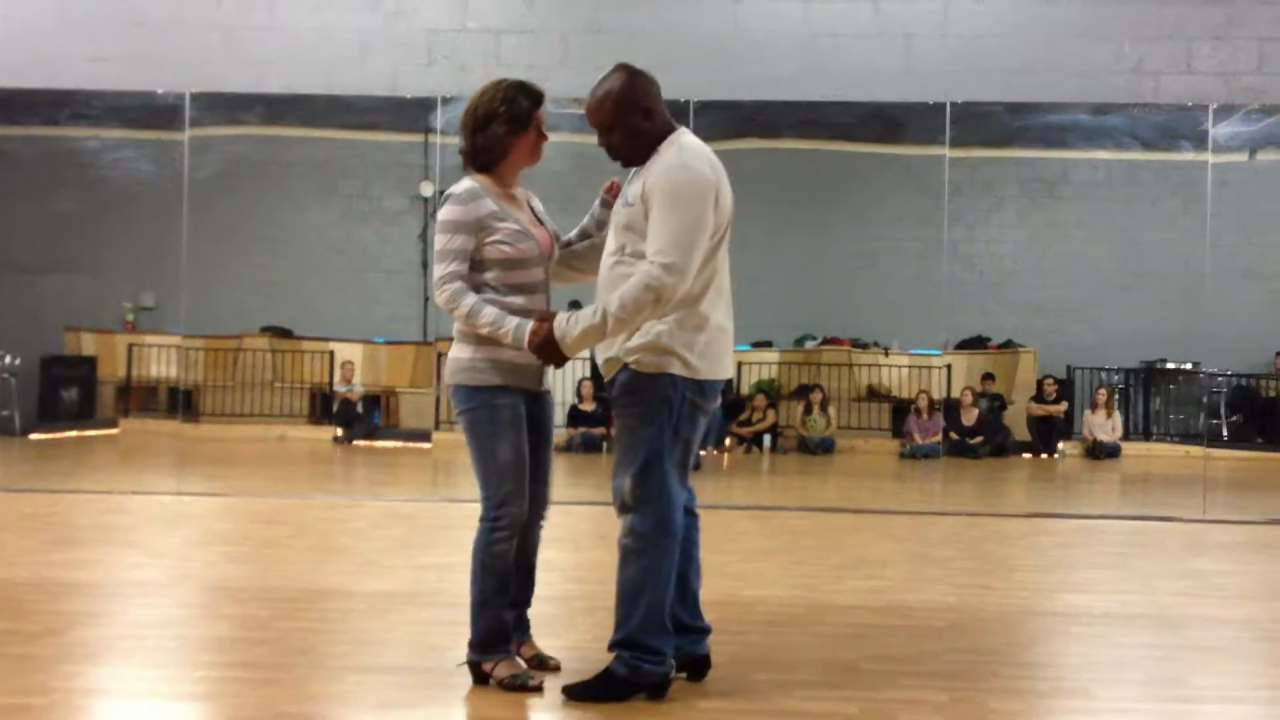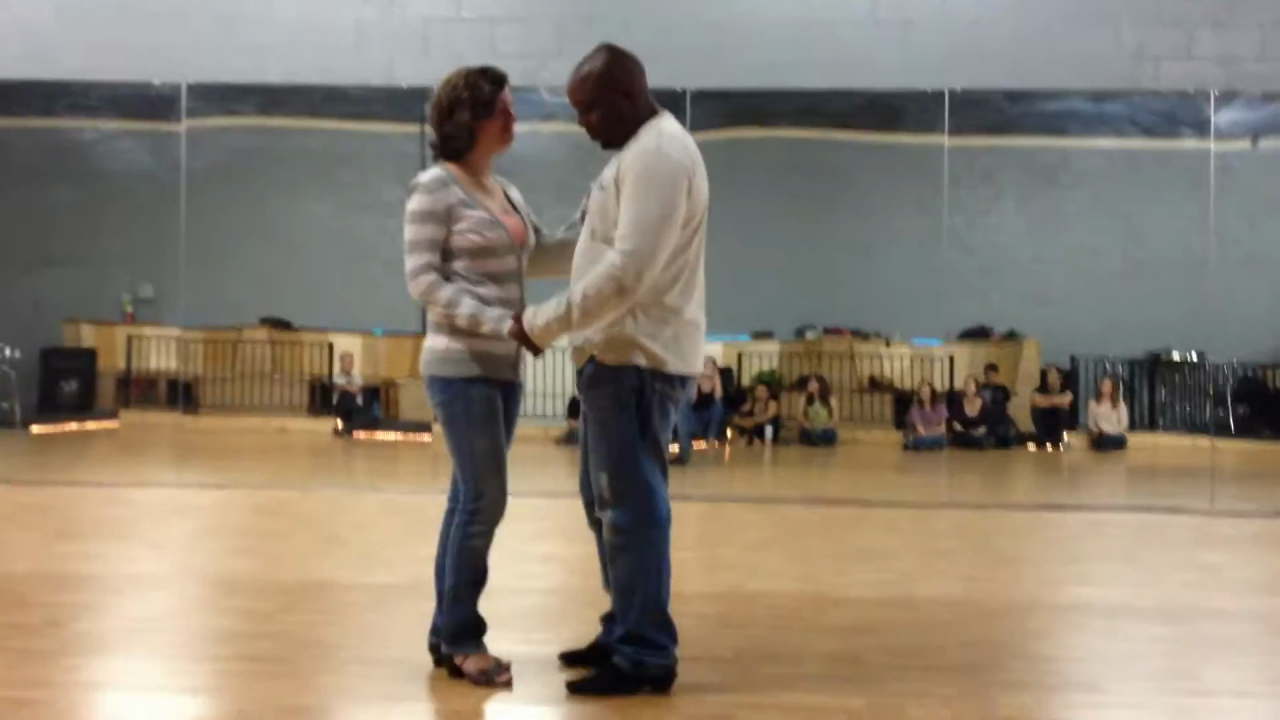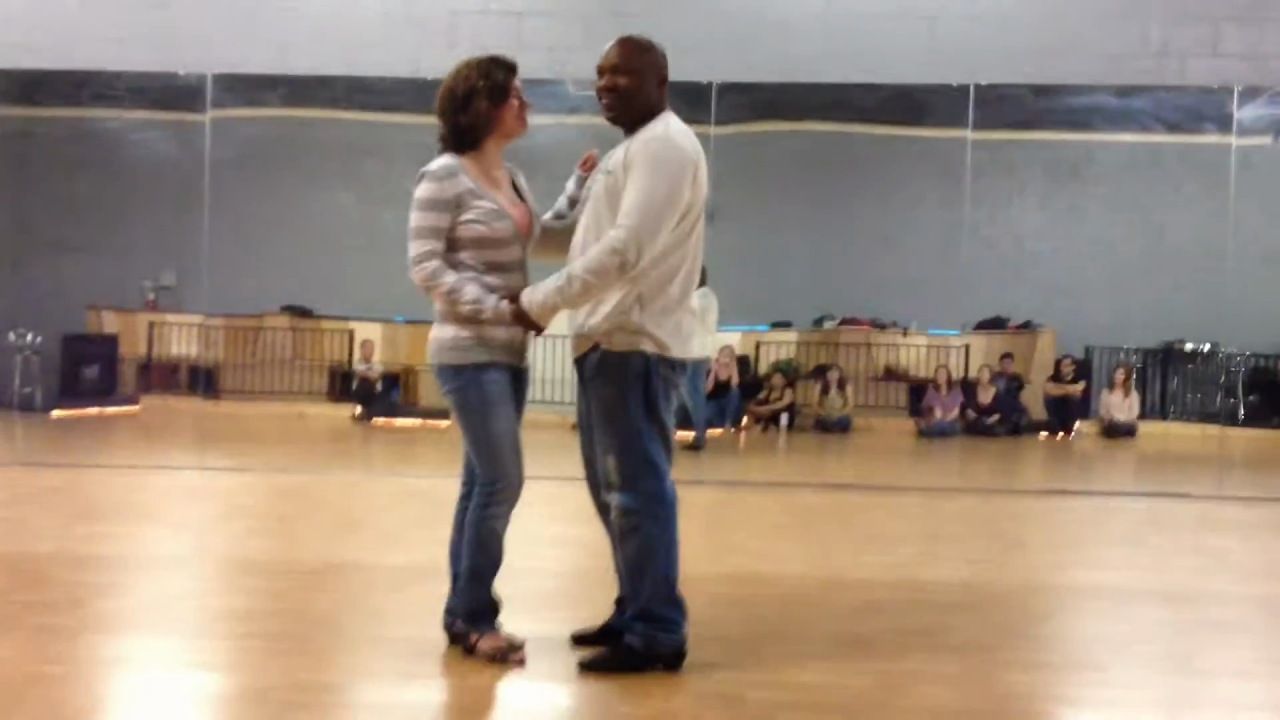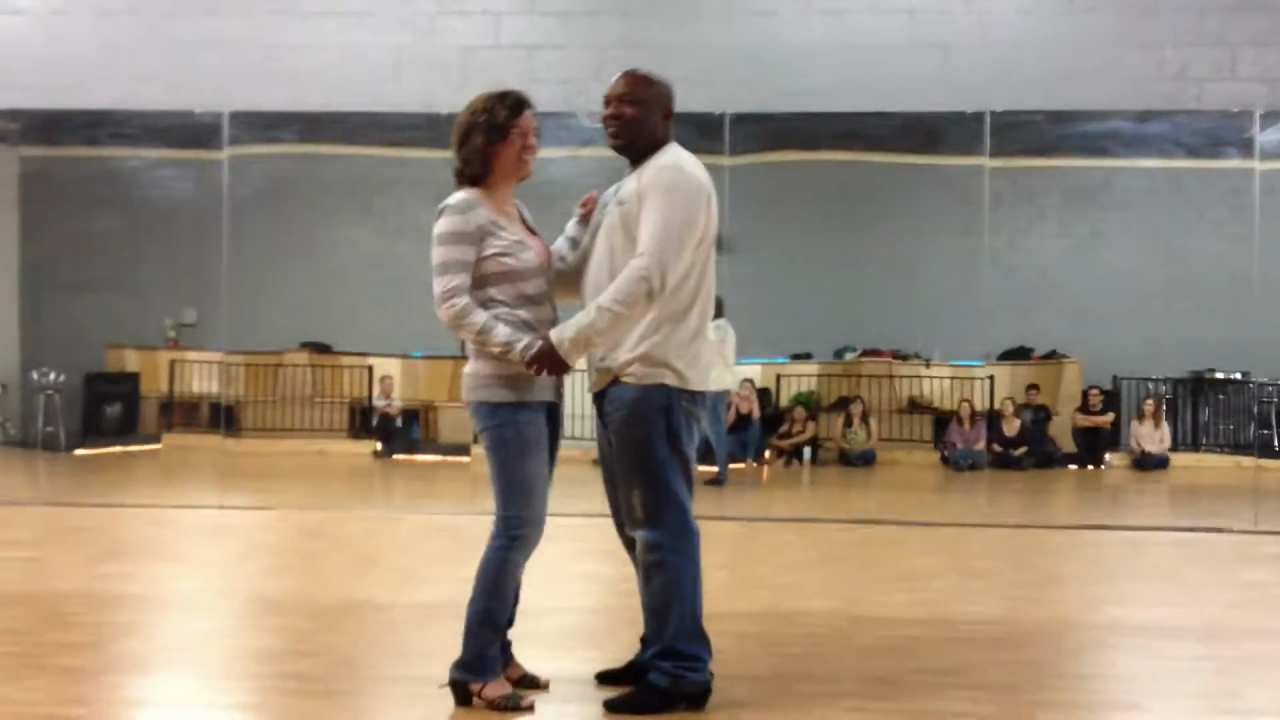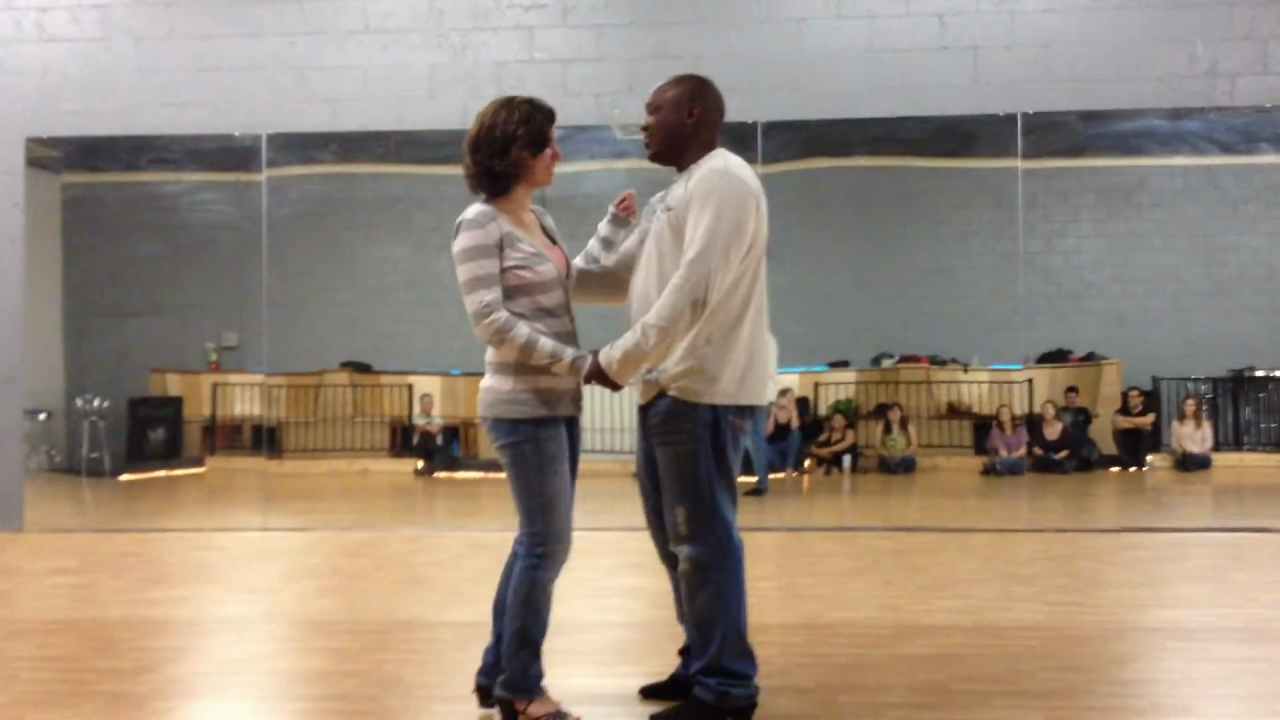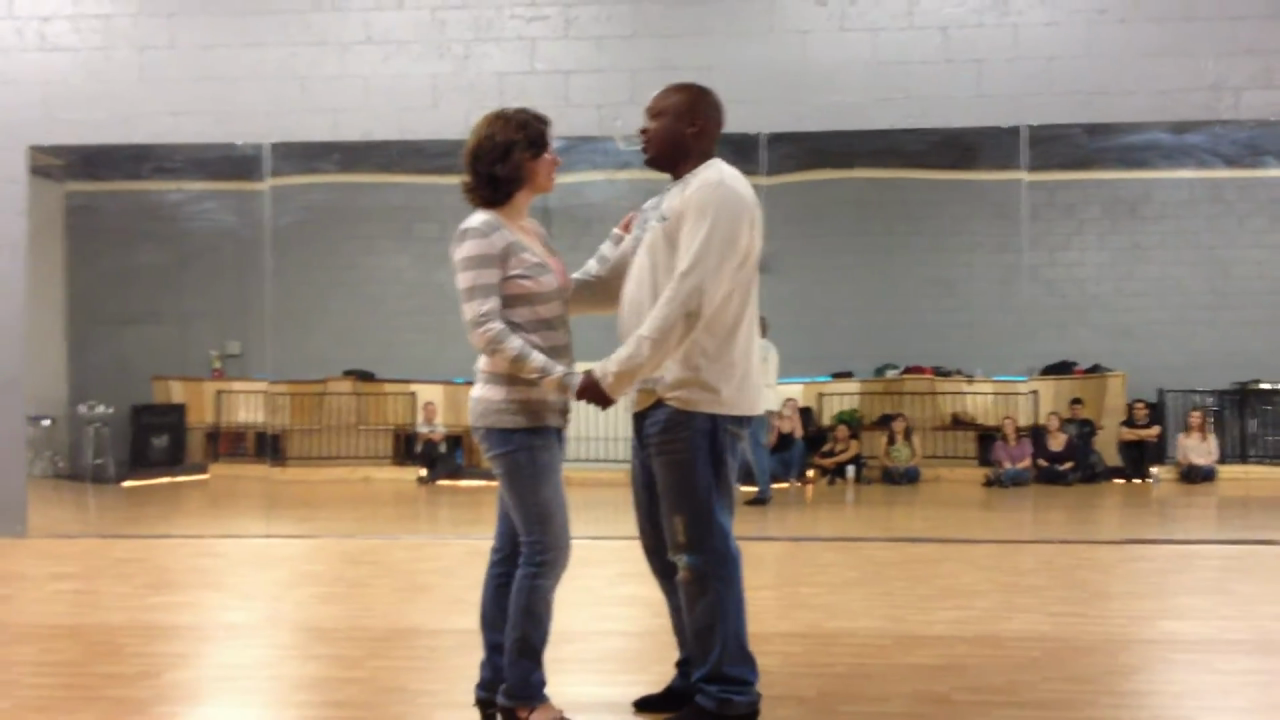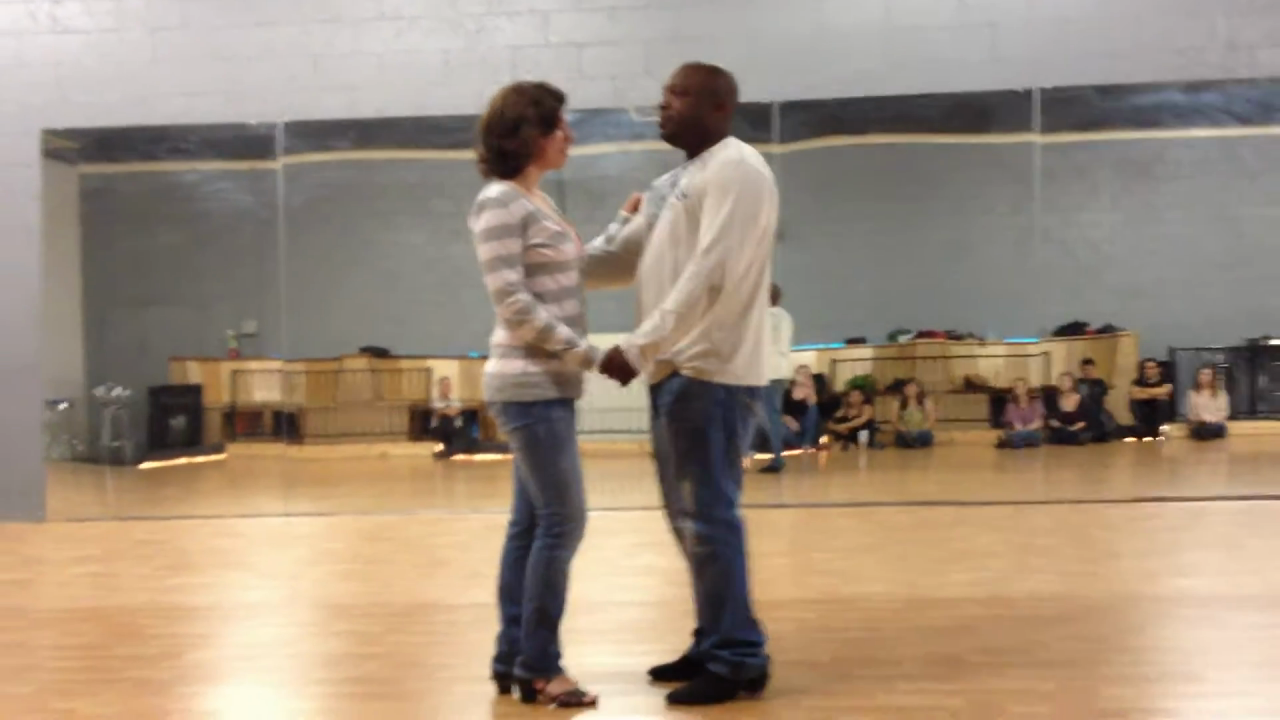
dt=0.7s
person 1, frame 1
left shoulder: (682, 168)
right shoulder: (659, 168)
left elbow: (663, 279)
left wrist: (570, 332)
right wrist: (573, 330)
left hip: (667, 364)
right hip: (658, 361)
left knee: (647, 508)
right knee: (669, 505)
left ankle: (642, 660)
right ankle: (684, 642)
person 1, frame 2
left shoulder: (659, 154)
right shoulder: (637, 152)
left elbow: (629, 270)
left wrist: (542, 322)
right wrist: (554, 321)
left hip: (637, 357)
right hip: (618, 352)
left knee: (630, 505)
right knee: (611, 501)
left ankle: (645, 655)
right ankle: (628, 632)
person 1, frame 3
left shoulder: (665, 145)
right shoulder: (633, 148)
left elbow: (627, 250)
left wrist: (540, 301)
left hip: (637, 345)
right hip: (609, 341)
left knee: (637, 490)
right knee: (616, 489)
left ankle: (657, 632)
right ankle: (637, 614)
person 1, frame 4
left shoulder: (674, 174)
right shoulder: (636, 182)
left elbow: (649, 278)
left wrist: (567, 340)
left hip: (654, 379)
right hip: (623, 376)
left knee: (660, 526)
right knee: (639, 527)
right ankle: (659, 653)
person 1, frame 5
left shoulder: (722, 179)
right shoulder: (681, 189)
left elbow: (694, 288)
right elbow: (632, 275)
left wrist: (620, 358)
left hip: (703, 392)
right hip: (670, 389)
left knee: (703, 540)
right knee: (677, 538)
right ankle: (702, 664)
person 1, frame 6
left shoulder: (717, 192)
right shoulder: (666, 203)
left elbow: (687, 302)
right elbow: (613, 284)
left wrist: (611, 374)
left hip: (697, 403)
right hip: (660, 400)
left knee: (700, 550)
right knee: (668, 549)
person 1, frame 7
left shoulder: (736, 169)
right shoulder: (676, 181)
left elbow: (710, 276)
right elbow: (624, 257)
left wrist: (638, 347)
left hip: (710, 373)
right hip: (678, 370)
left knee: (708, 517)
right knee: (692, 517)
left ankle: (737, 658)
right ankle: (715, 645)
person 2, frame 1
left shoulder: (528, 202)
right shoulder: (466, 199)
left elbow: (568, 265)
right elbow: (448, 289)
left wrist: (605, 210)
right wrist: (520, 331)
left hip: (529, 378)
right hip: (486, 375)
left knee: (531, 508)
right knee: (505, 509)
left ankle: (513, 631)
right ankle: (488, 647)
person 2, frame 2
left shoulder: (506, 191)
right shoulder: (435, 187)
left elbow: (545, 257)
right elbow: (422, 278)
right wrist: (495, 321)
left hip: (502, 366)
right hip: (460, 366)
left knee: (472, 499)
right knee: (483, 500)
left ankle: (449, 632)
right ankle: (460, 638)
person 2, frame 3
left shoulder: (511, 178)
right shoulder: (444, 176)
left elbow: (542, 238)
right elbow: (425, 267)
left wrist: (580, 184)
right wrist: (498, 308)
left hip: (508, 353)
right hip: (468, 352)
left knee: (483, 483)
right knee: (499, 481)
left ankle: (464, 612)
right ankle: (474, 617)
person 2, frame 4
left shoulder: (517, 210)
right shoulder: (462, 210)
right elbow: (452, 304)
left wrist: (581, 226)
right wrist: (524, 350)
left hip: (539, 389)
right hip: (504, 391)
left knee: (520, 526)
right knee: (520, 527)
left ankle: (495, 650)
right ankle: (475, 669)
person 2, frame 5
left shoulder: (534, 219)
right shoulder: (480, 224)
left elbow: (570, 286)
right elbow: (491, 320)
left wrist: (614, 224)
right wrist: (575, 362)
left hip: (556, 403)
right hip: (523, 405)
left knee: (537, 541)
right knee: (547, 543)
left ankle: (499, 670)
person 2, frame 6
left shoulder: (530, 229)
right shoulder: (482, 232)
left elbow: (565, 301)
right elbow: (485, 331)
left wrist: (619, 244)
right wrist: (567, 379)
left hip: (537, 413)
right hip: (514, 415)
left knee: (515, 549)
right knee: (545, 550)
person 2, frame 7
left shoulder: (540, 201)
right shoulder: (499, 201)
left elbow: (575, 278)
right elbow: (512, 302)
left wrist: (626, 223)
right wrist: (588, 353)
left hip: (548, 384)
right hip: (530, 385)
left knee: (532, 523)
right knee: (562, 521)
left ankle: (513, 657)
right ankle: (538, 664)
